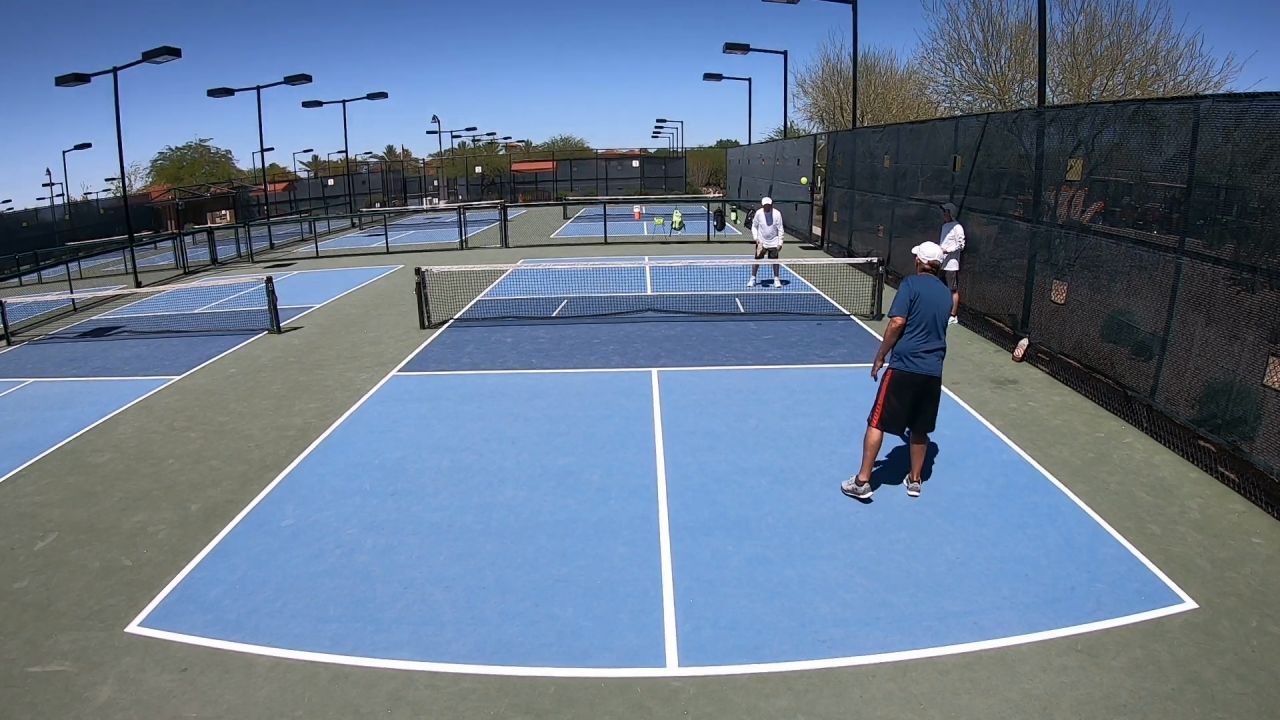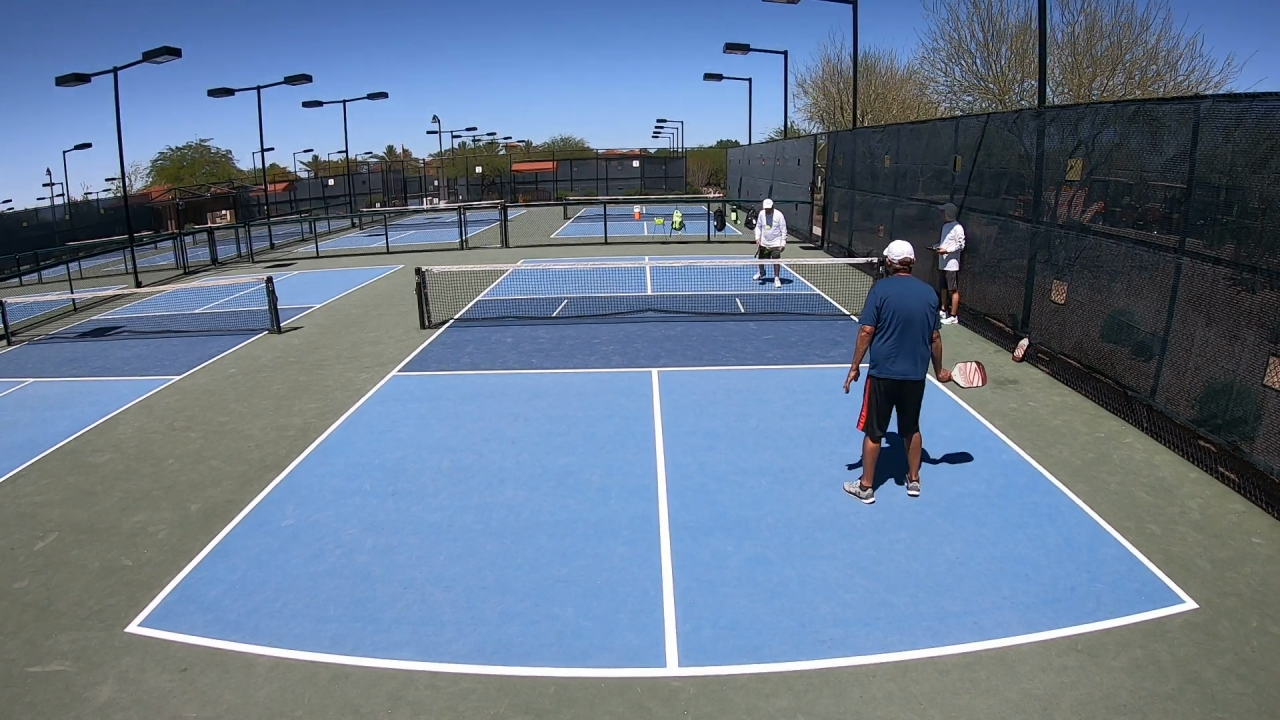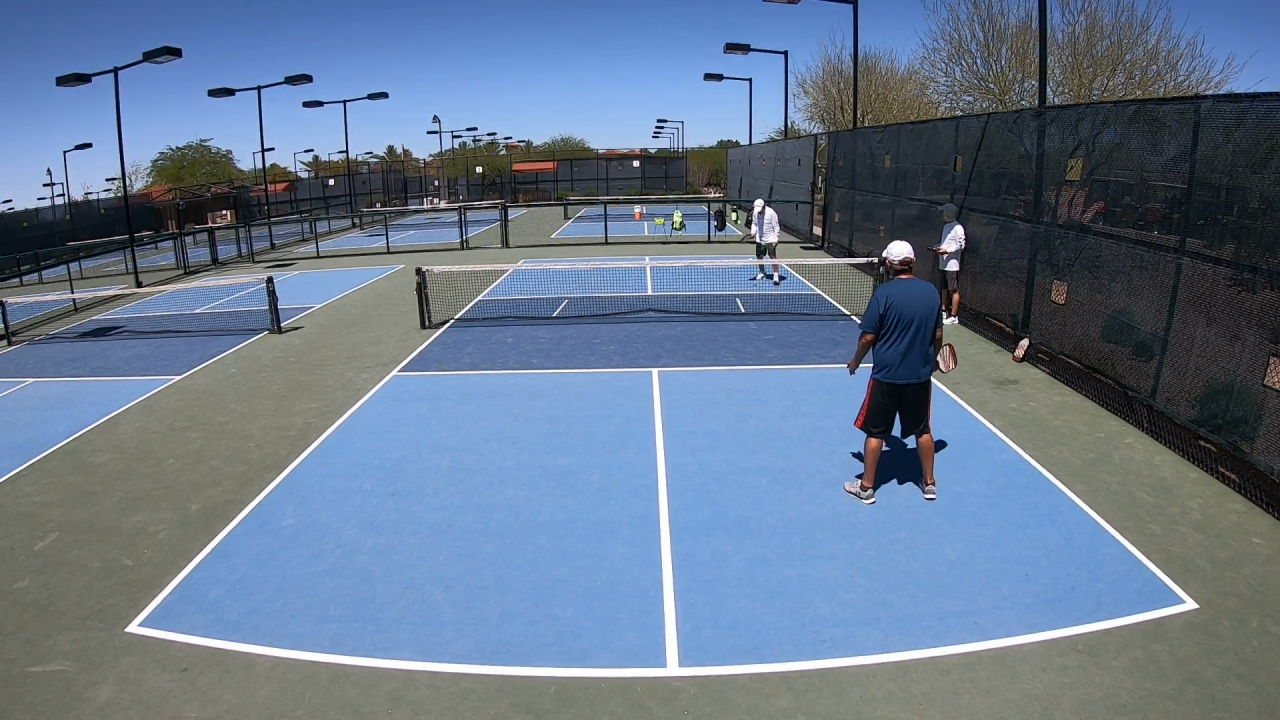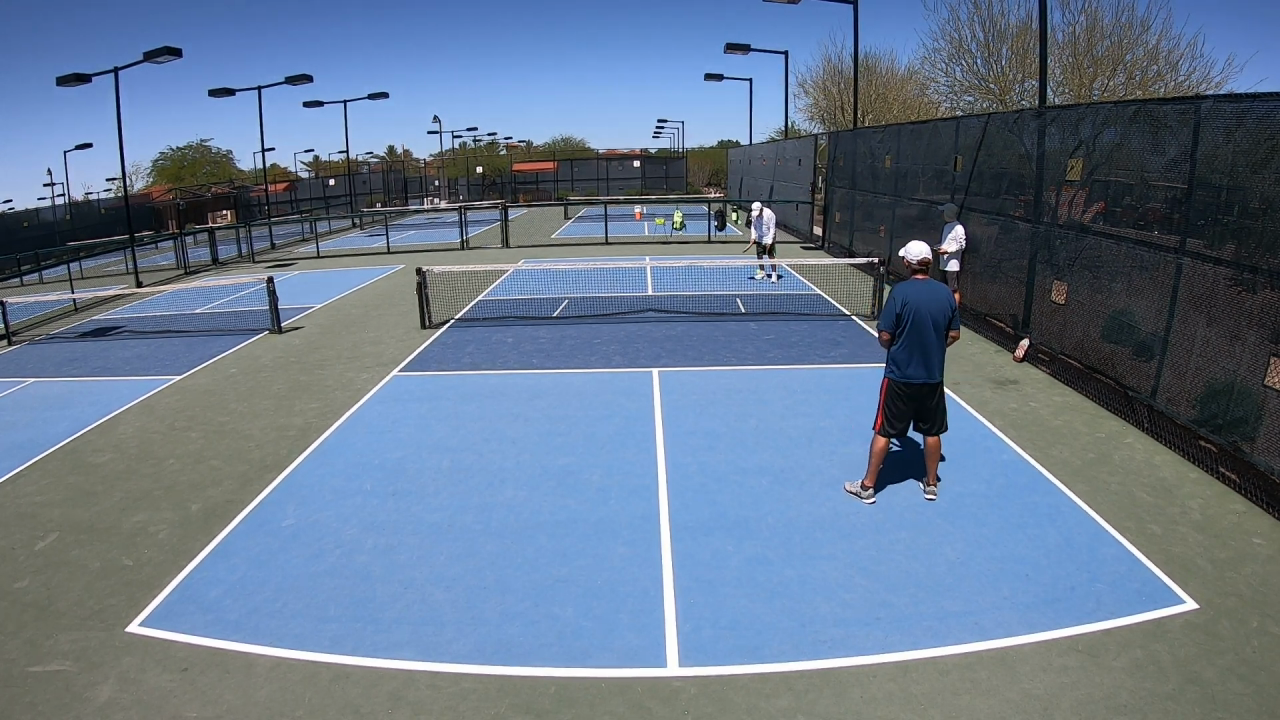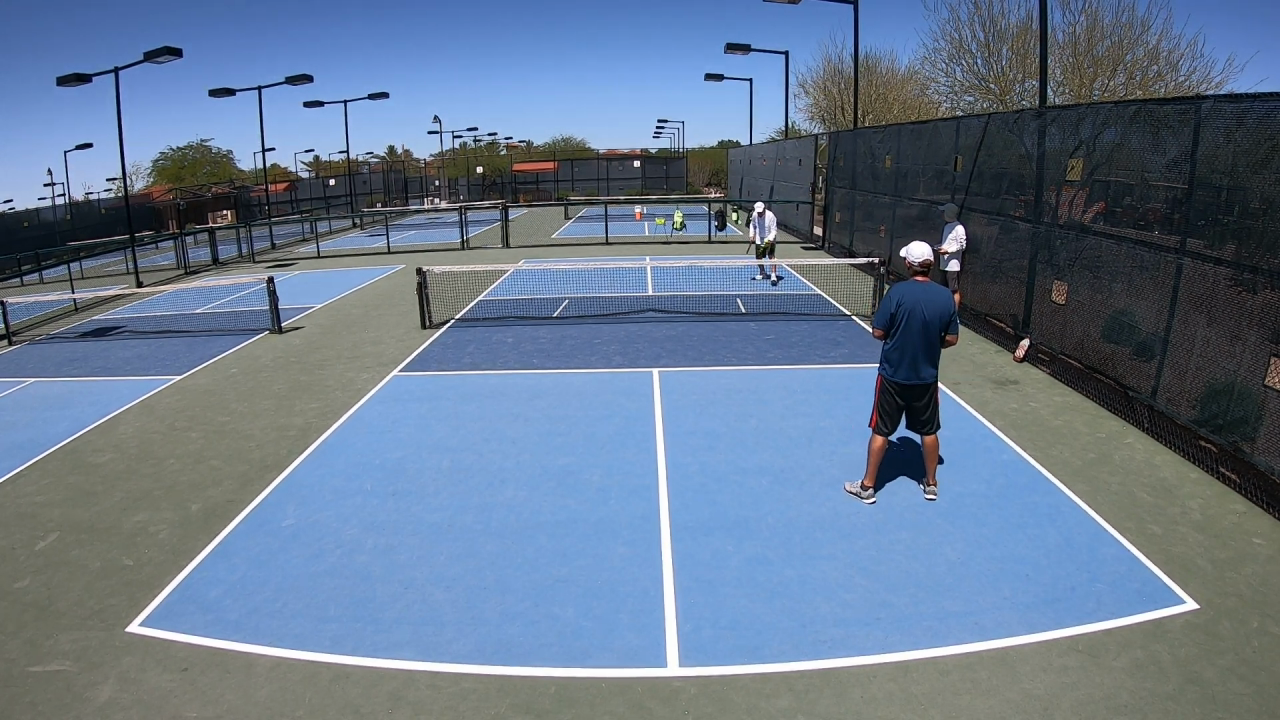
dt=0.4s
person 1, frame 1
left shoulder: (911, 284)
right shoulder: (946, 293)
left elbow: (897, 323)
left wrist: (880, 358)
left hip: (904, 367)
right hip: (933, 371)
left knee: (878, 423)
right knee: (919, 428)
left ankle: (862, 481)
right ankle: (914, 480)
person 1, frame 2
left shoulder: (881, 288)
right shoulder: (928, 292)
left elbow: (867, 331)
right elbow: (934, 337)
left wrist: (855, 367)
right wrist: (939, 369)
left hip: (882, 373)
right hip: (916, 373)
left knee: (873, 431)
right knee: (912, 427)
left ankle: (865, 487)
right ankle: (914, 480)
person 1, frame 3
left shoulder: (884, 292)
right shoulder: (930, 291)
left elbow: (868, 337)
right elbow: (938, 334)
left wrist: (855, 361)
right wrist: (930, 358)
left hip: (887, 375)
right hip: (920, 375)
left knee: (875, 431)
right knee: (922, 430)
left ankle: (866, 487)
right ankle: (929, 483)
person 1, frame 4
left shoulder: (901, 291)
right shoulder: (945, 293)
left elbow: (885, 337)
right elbow: (954, 334)
left wrist: (890, 345)
left hip: (900, 375)
right hip: (933, 376)
left knee: (884, 431)
right knee: (932, 431)
left ankle: (867, 486)
right ankle: (931, 484)
person 1, frame 5
left shoulder: (898, 292)
right shoulder: (945, 296)
left elbow: (878, 332)
right elbow: (951, 339)
left hip: (893, 375)
right hip: (926, 376)
left knee: (881, 431)
right knee: (928, 430)
left ankle: (867, 486)
right ankle: (930, 484)
